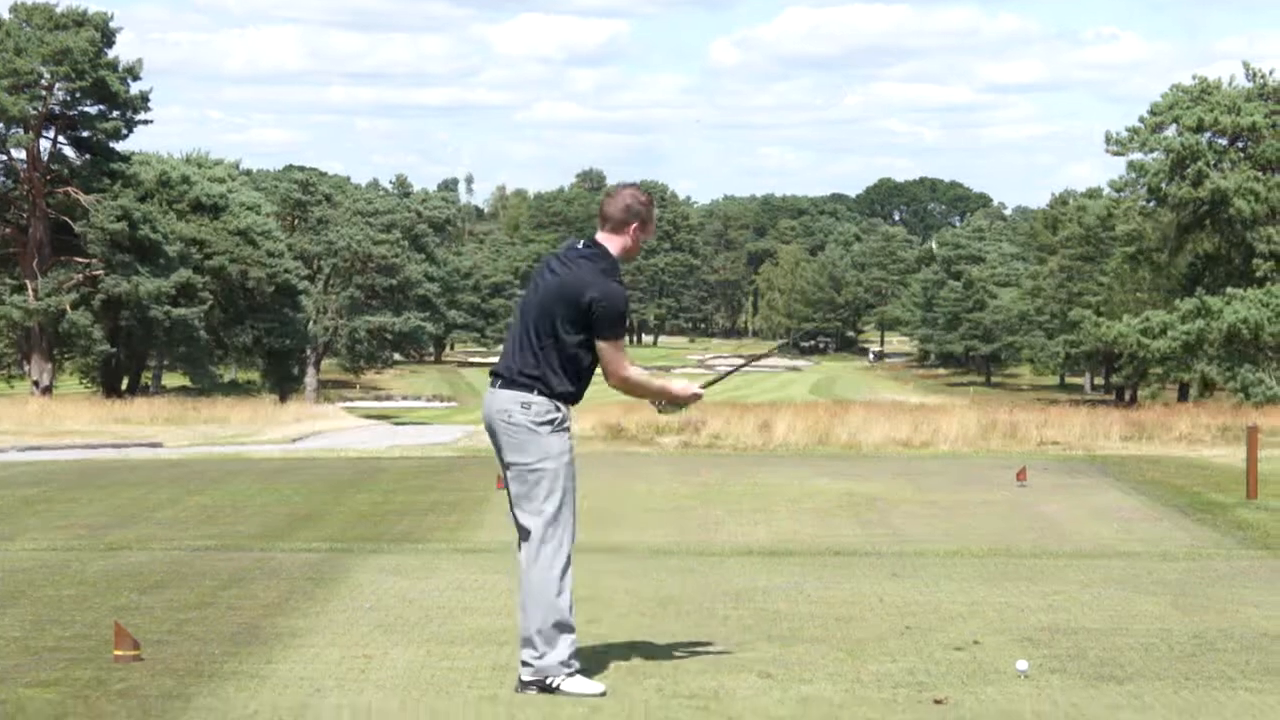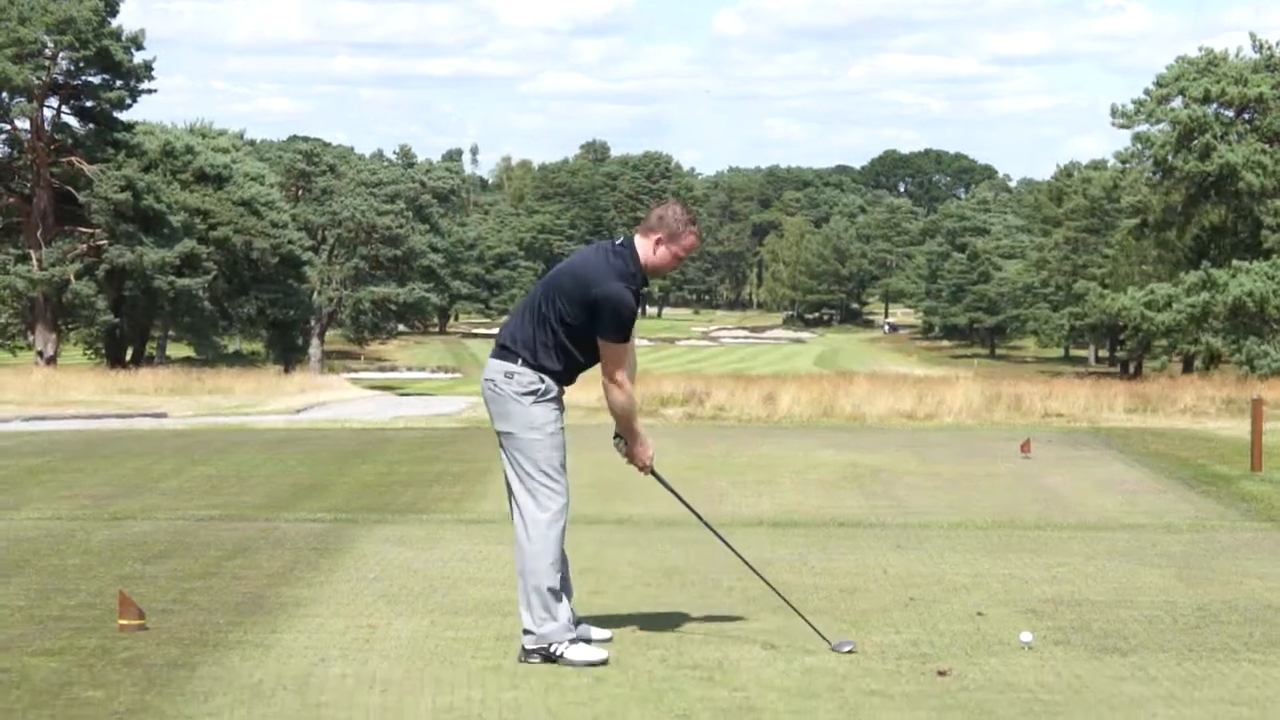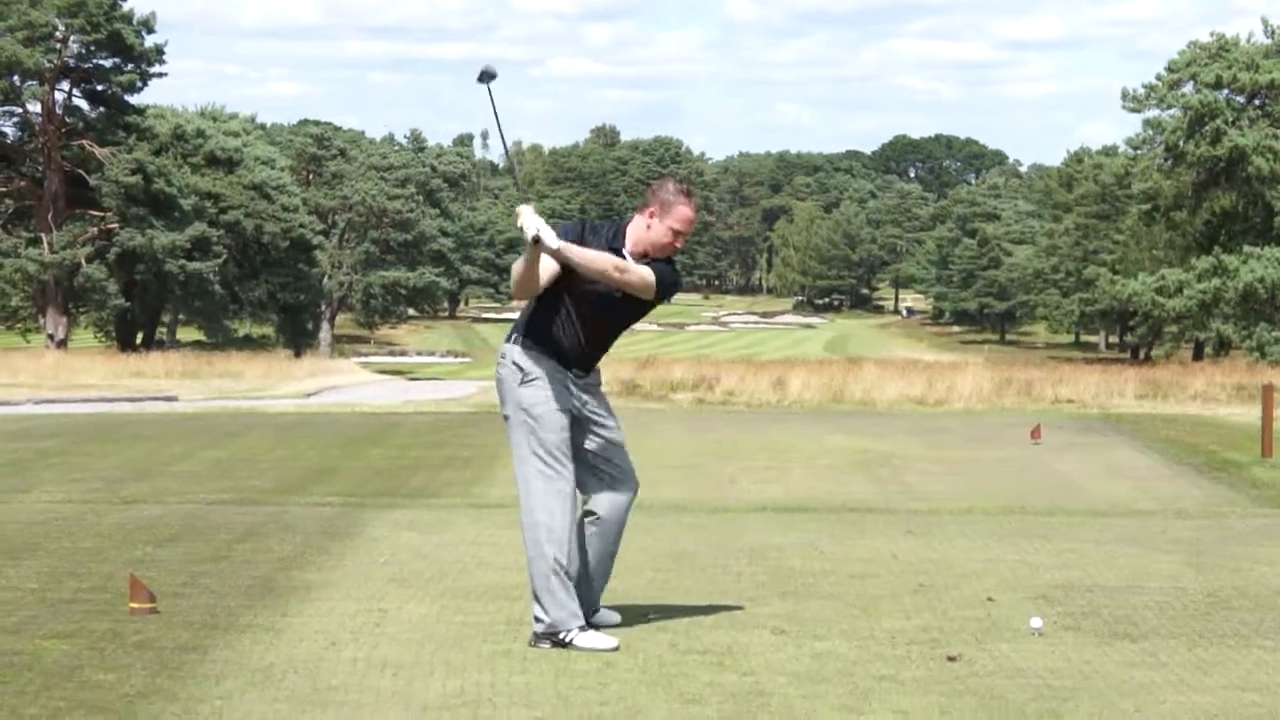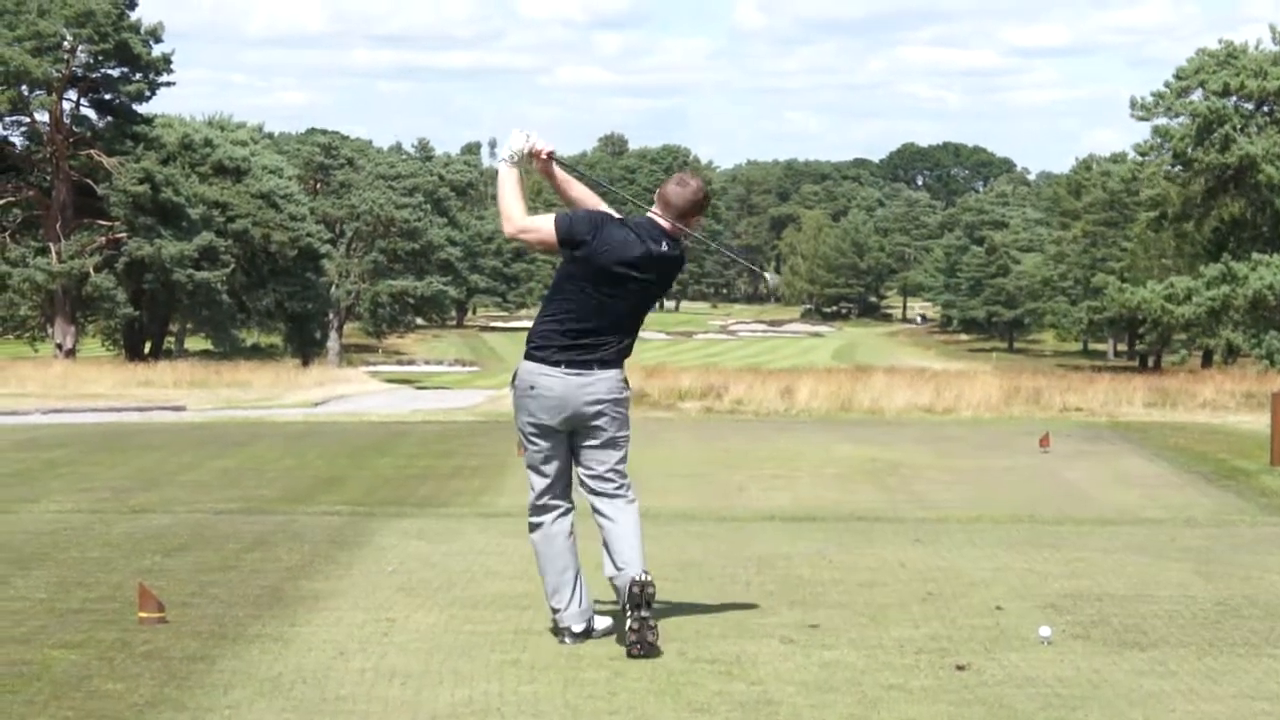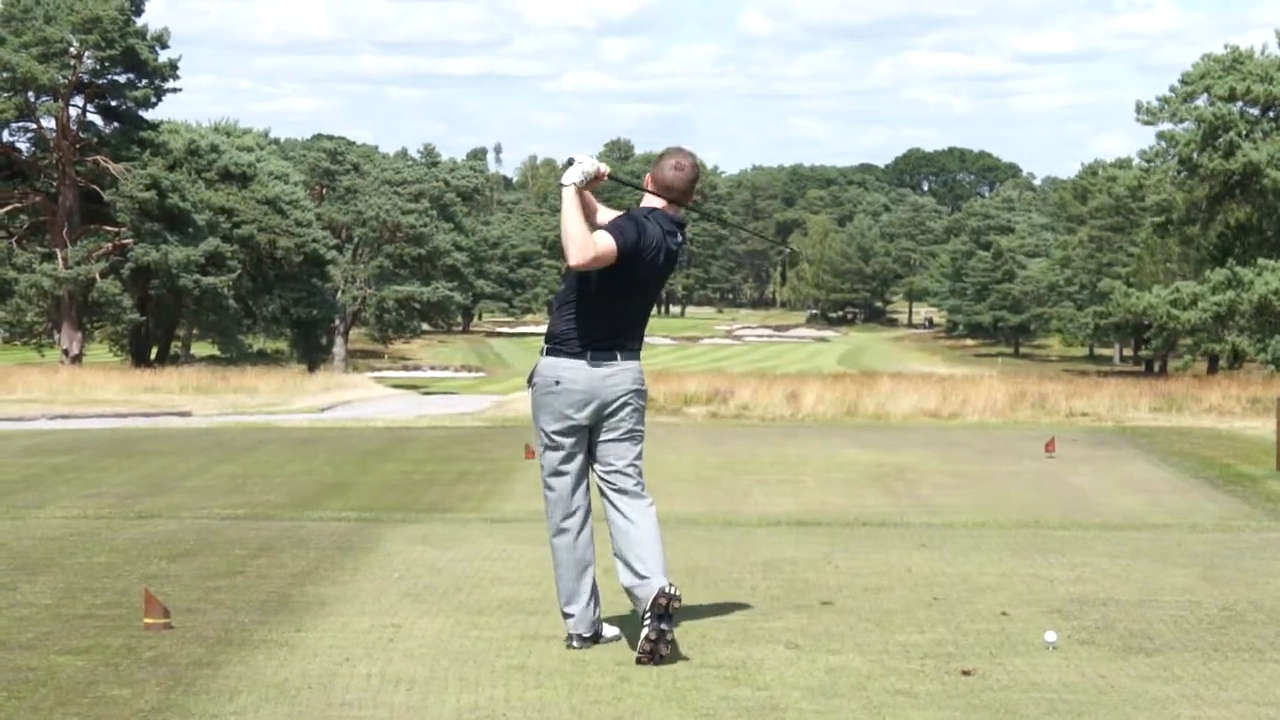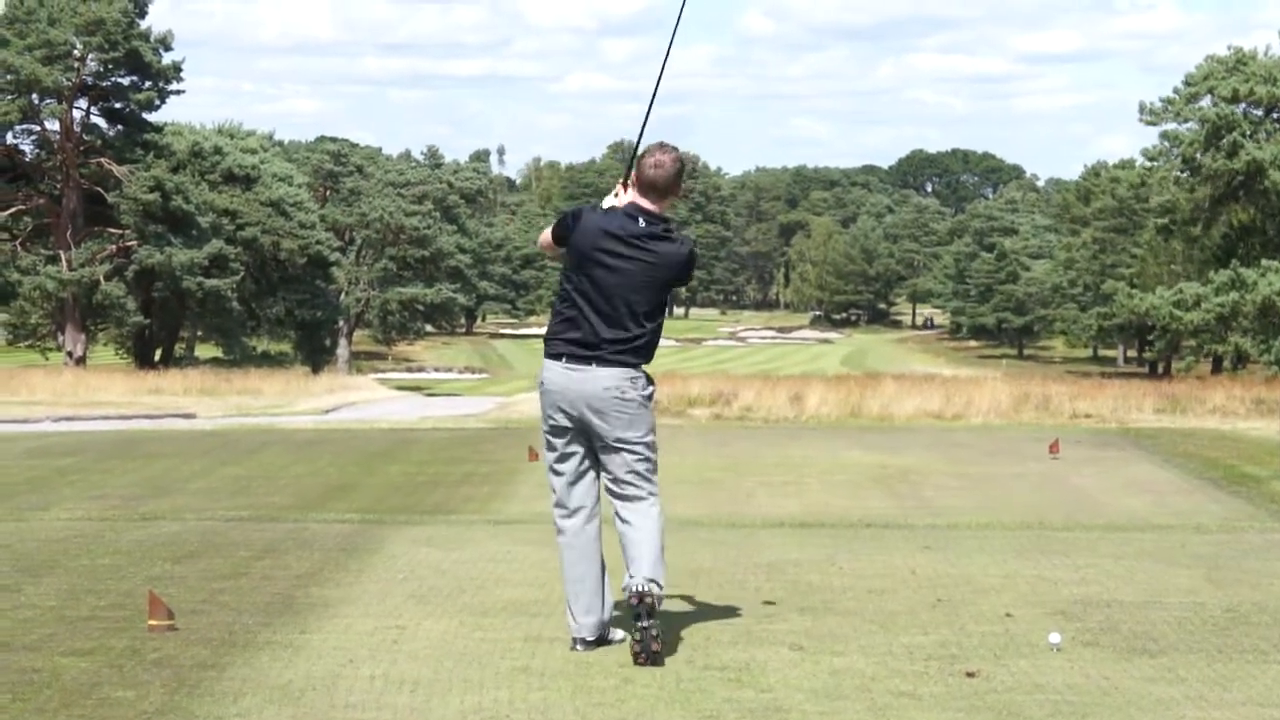
dt=0.7s
person 1, frame 1
left shoulder: (566, 259)
right shoulder: (605, 288)
right elbow: (618, 376)
left wrist: (655, 389)
right wrist: (671, 390)
left hip: (505, 400)
right hip: (534, 410)
left knee: (537, 534)
right knee: (550, 536)
left ankle: (540, 648)
right ankle: (545, 666)
person 1, frame 2
left shoulder: (619, 259)
right shoulder: (614, 287)
left elbow: (624, 354)
right elbow: (614, 378)
left wrist: (628, 427)
right wrist: (635, 438)
left hip: (529, 379)
right hip: (522, 382)
left knee: (544, 504)
right knee: (544, 505)
left ankle: (557, 616)
right ankle: (544, 636)
person 1, frame 3
left shoulder: (664, 274)
right shoulder: (580, 233)
left elbow: (619, 273)
right elbow: (522, 290)
left wrist: (556, 246)
right wrist: (533, 249)
left hip: (582, 378)
right hip: (531, 367)
left knee: (618, 486)
right knee: (551, 495)
left ankle: (581, 602)
right ankle: (556, 622)
person 1, frame 4
left shoulder: (599, 232)
right shoulder: (672, 259)
left elbow: (515, 227)
left wrist: (511, 163)
right wrist: (548, 167)
left hip: (541, 378)
right hip: (602, 384)
left knee: (548, 502)
right knee: (611, 492)
left ankle: (571, 618)
right ankle: (633, 581)
person 1, frame 5
left shoulder: (636, 227)
right shoulder: (667, 236)
left elbow: (579, 256)
right elbow: (597, 216)
left wrist: (572, 185)
right wrist: (581, 189)
left hip: (565, 374)
right hip: (622, 375)
left knee: (566, 503)
right knee: (627, 491)
left ankle: (581, 623)
right ankle: (654, 593)
person 1, frame 6
left shoulder: (584, 223)
right shoulder: (679, 251)
left elbow: (547, 243)
left hip: (560, 376)
right hip: (618, 383)
left knee: (574, 504)
right knee: (637, 494)
left ankle: (588, 624)
right ankle: (643, 590)
